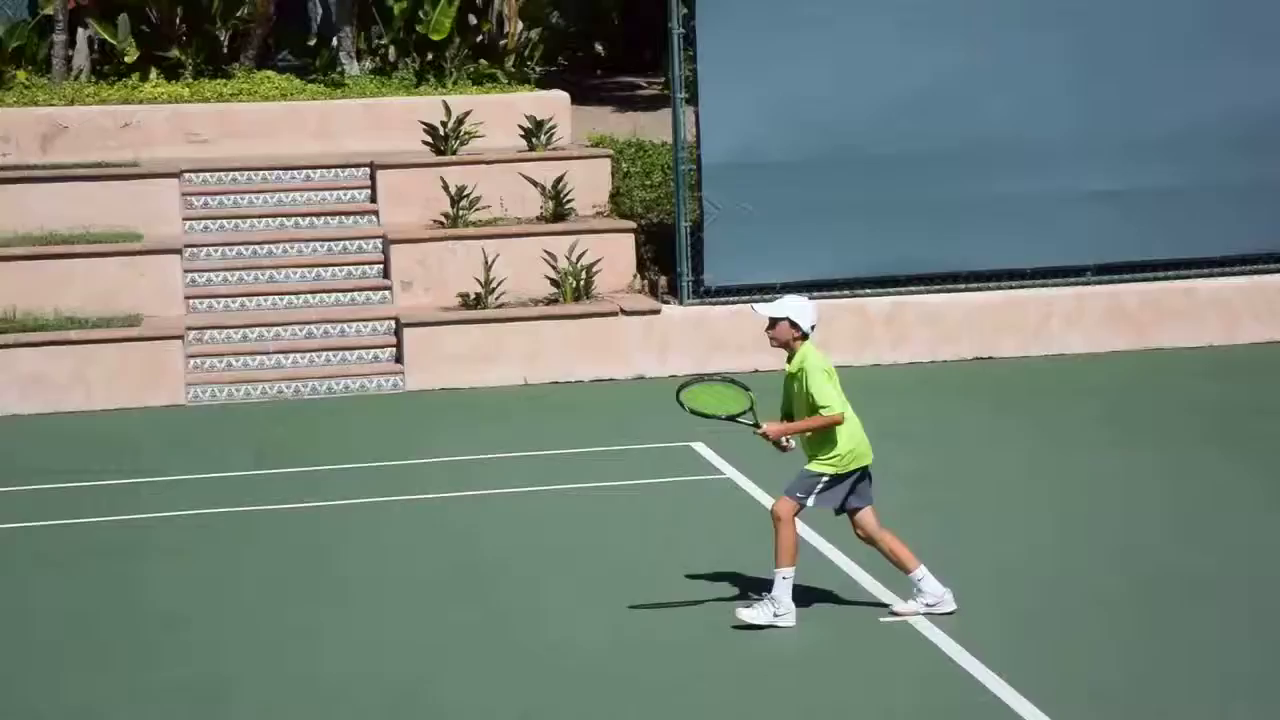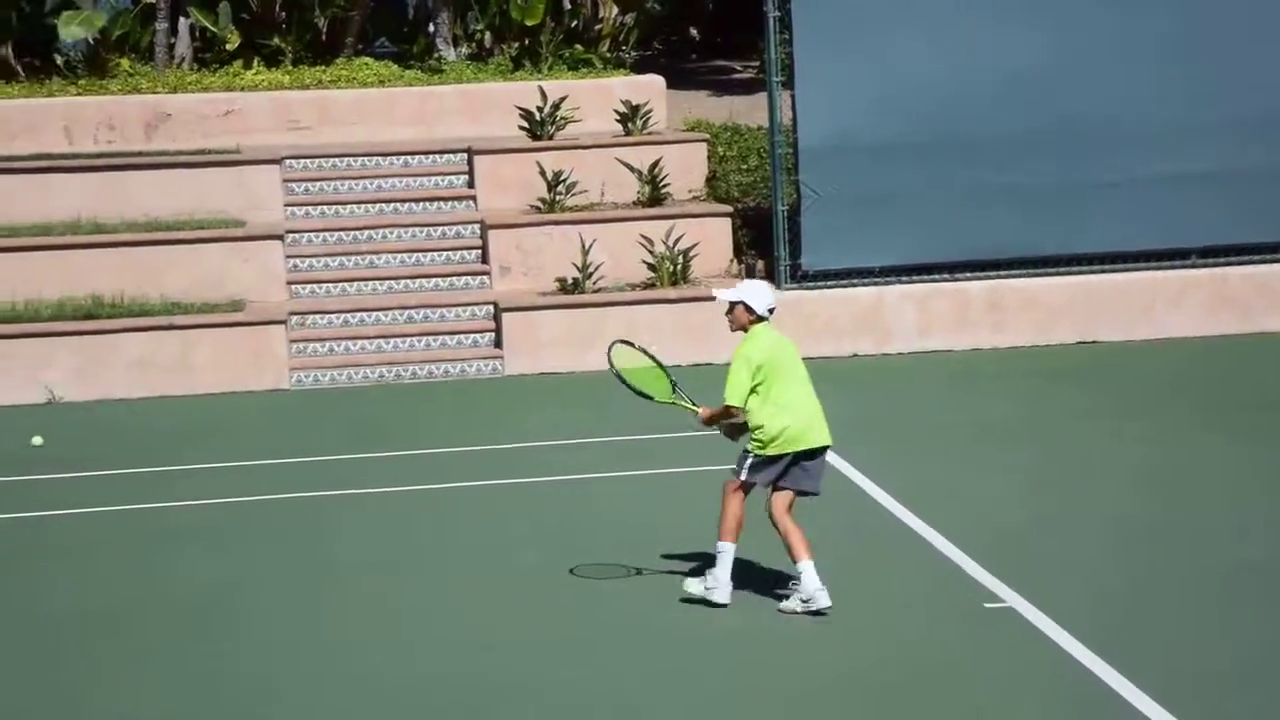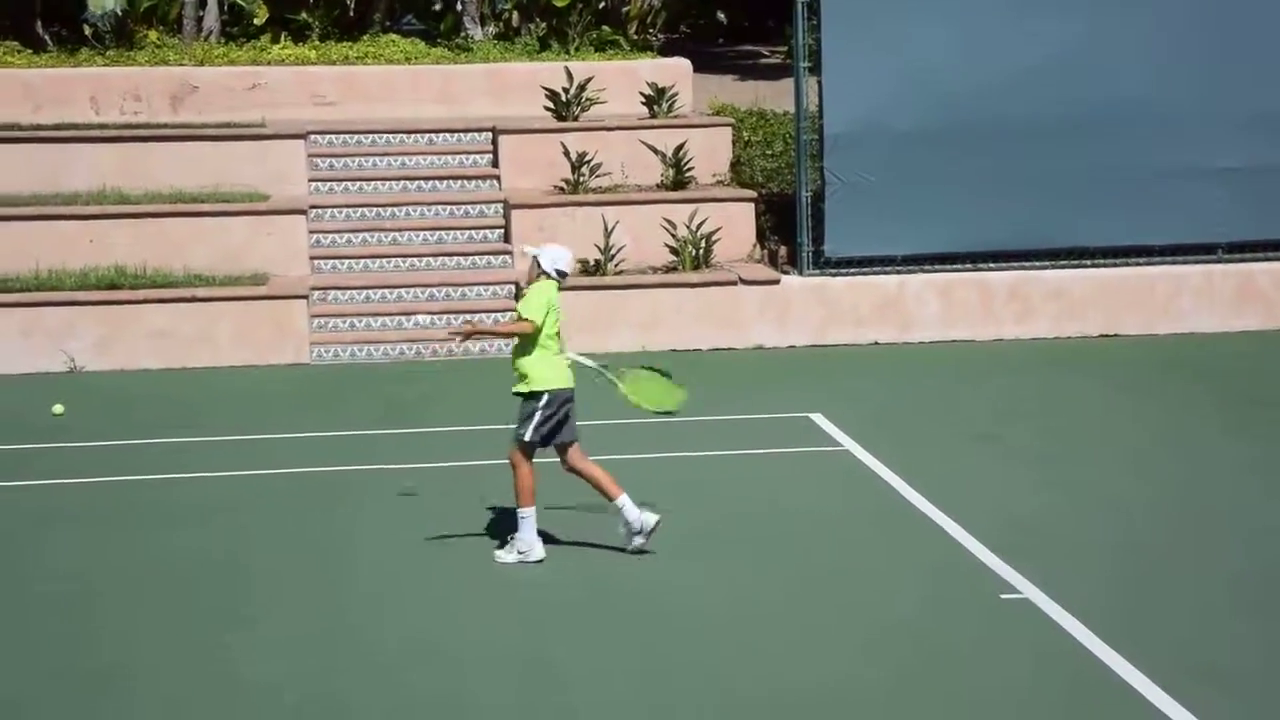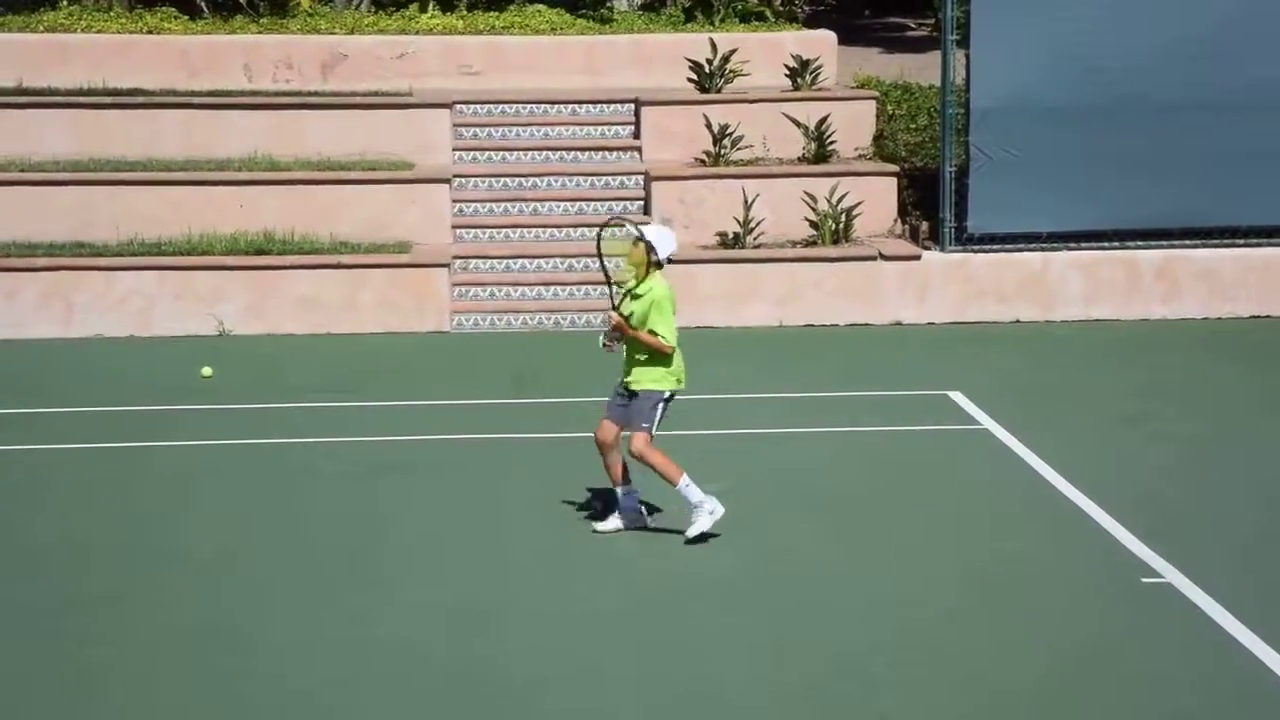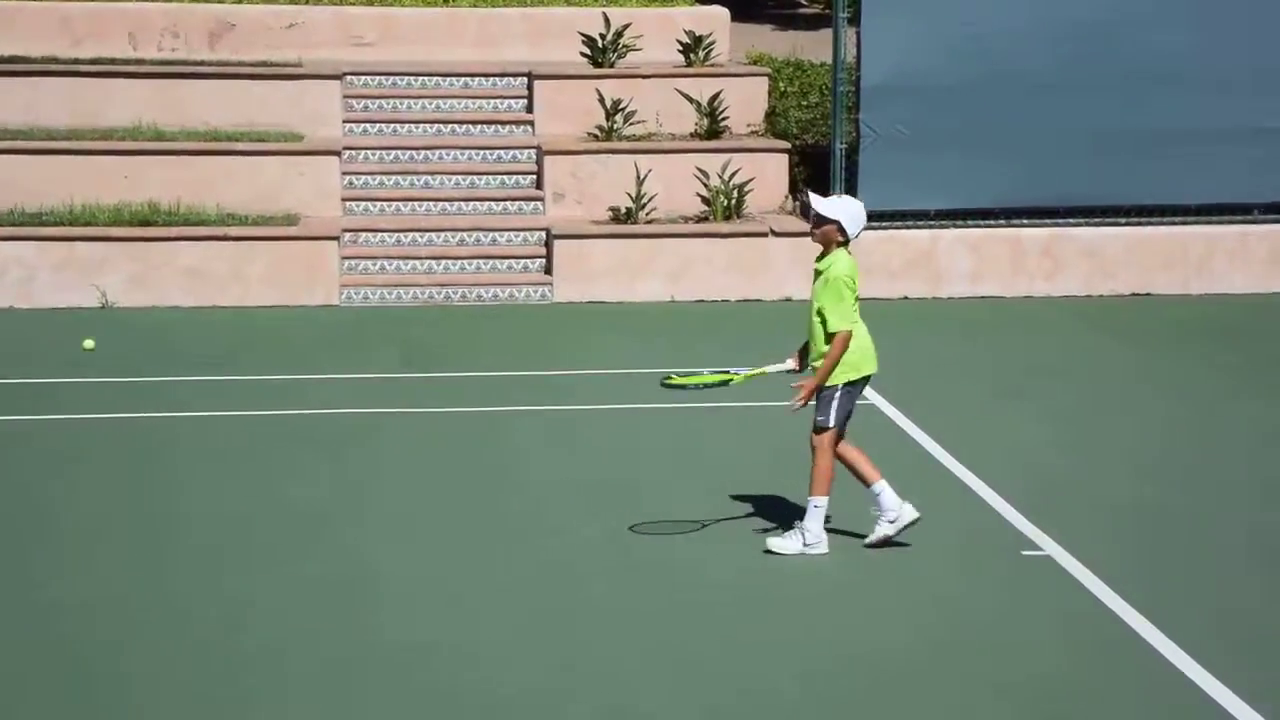
dt=1s
person 1, frame 1
left shoulder: (812, 364)
right shoulder: (796, 365)
left elbow: (834, 416)
right elbow: (791, 416)
left wrist: (784, 431)
right wrist: (780, 431)
left hip: (837, 456)
right hip: (851, 454)
left knee: (783, 512)
right knee: (867, 528)
left ankle: (779, 604)
right ankle: (932, 593)
person 1, frame 2
left shoulder: (748, 349)
right shoulder: (781, 342)
left elbow: (733, 407)
left wrist: (709, 416)
right wrist: (738, 421)
left hip: (778, 436)
right hip: (811, 435)
left knee: (734, 491)
right knee: (779, 509)
left ankle: (719, 581)
right ankle: (811, 589)
person 1, frame 3
left shoulder: (541, 293)
right shoulder: (539, 295)
left elbow: (527, 328)
left wrist: (479, 329)
left hip: (546, 387)
right hip: (552, 387)
left knee: (520, 456)
right knee: (575, 458)
left ankle: (527, 541)
right ankle: (636, 518)
person 1, frame 4
left shoulder: (659, 292)
right shoulder: (635, 286)
left elbow: (666, 345)
left wrist: (626, 329)
right wrist: (613, 332)
left hip: (658, 379)
right hip: (634, 376)
left knee: (640, 448)
right knee: (605, 438)
left ankle: (704, 505)
right ankle: (630, 511)
person 1, frame 5
left shoulder: (838, 272)
right shoulder: (829, 262)
left elbow: (843, 335)
left wrist: (815, 380)
right wrist: (806, 349)
left hip: (842, 370)
right hip: (843, 368)
left knee: (822, 443)
right knee: (834, 442)
left ankle: (810, 533)
right ankle: (892, 508)
